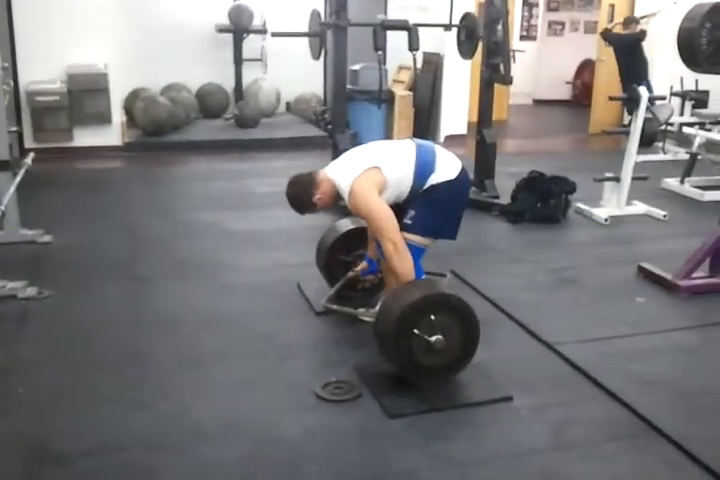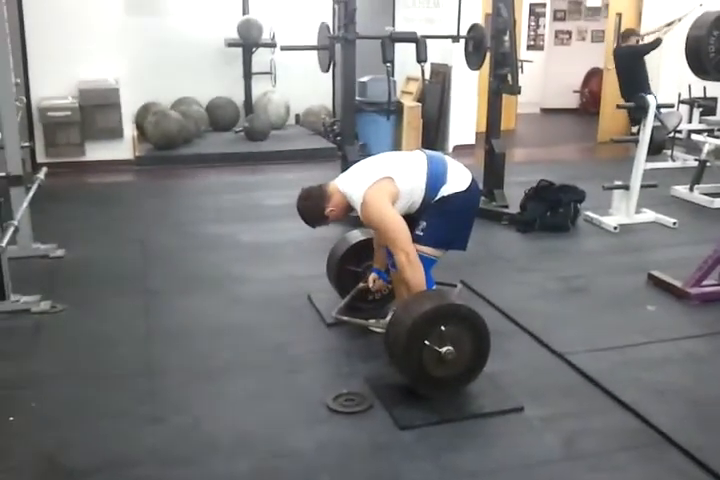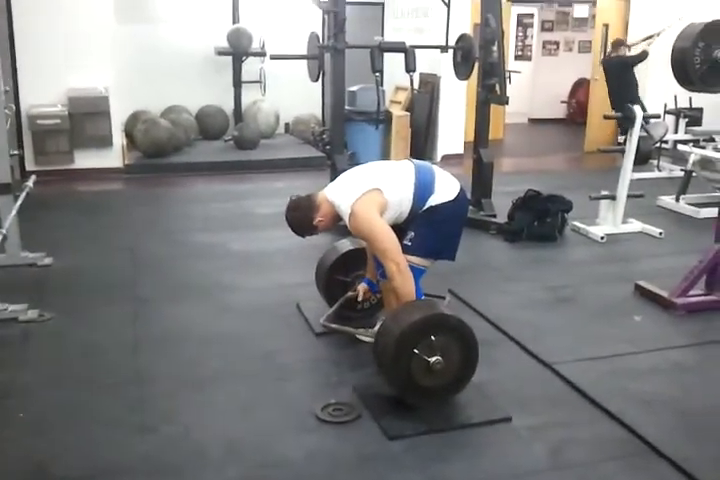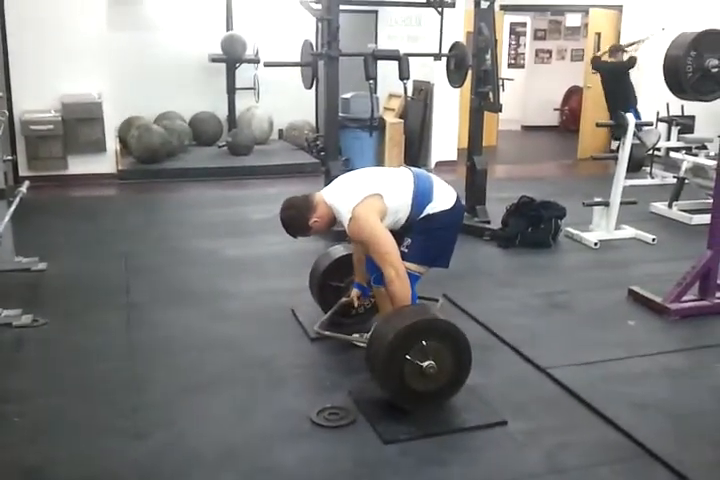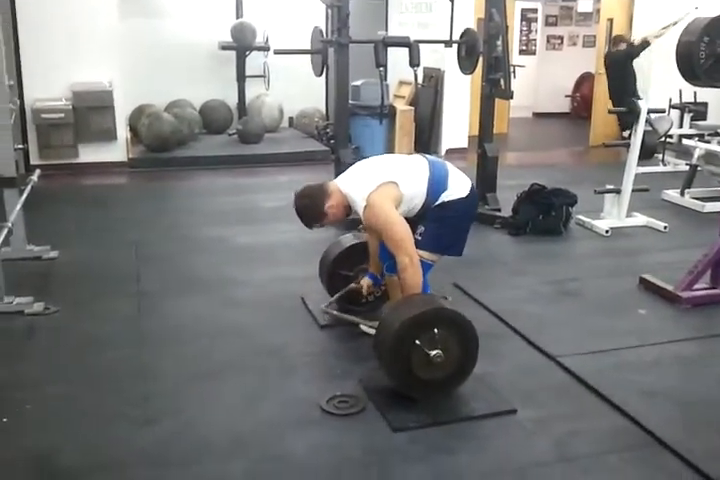
dt=0.4s
person 1, frame 1
left shoulder: (357, 191)
right shoulder: (337, 172)
left elbow: (394, 244)
right elbow: (378, 222)
right wrist: (371, 259)
left hip: (445, 180)
right hip: (428, 167)
left knee: (406, 251)
right knee: (386, 239)
person 1, frame 2
left shoulder: (370, 202)
right shoulder: (349, 183)
left elbow: (406, 255)
right elbow: (383, 228)
right wrist: (379, 269)
left hip: (456, 191)
right hip: (434, 182)
left knee: (417, 263)
right knee: (395, 249)
person 1, frame 3
left shoulder: (358, 213)
right shoulder: (338, 192)
left elbow: (397, 266)
right elbow: (376, 240)
right wrist: (370, 280)
left hip: (445, 201)
right hip: (422, 193)
left knee: (407, 275)
right knee: (384, 258)
person 1, frame 4
left shoulder: (358, 216)
right shoulder: (335, 194)
left elbow: (394, 271)
right elbow: (360, 242)
right wrist: (360, 284)
left hip: (440, 209)
right hip: (415, 199)
left knee: (401, 278)
right knee: (376, 266)
person 1, frame 5
left shoulder: (373, 204)
right shoulder: (347, 184)
left elbow: (408, 259)
right elbow: (375, 231)
right wrist: (373, 274)
left hip: (454, 197)
right hip: (428, 187)
left knee: (415, 268)
right knee: (388, 254)
